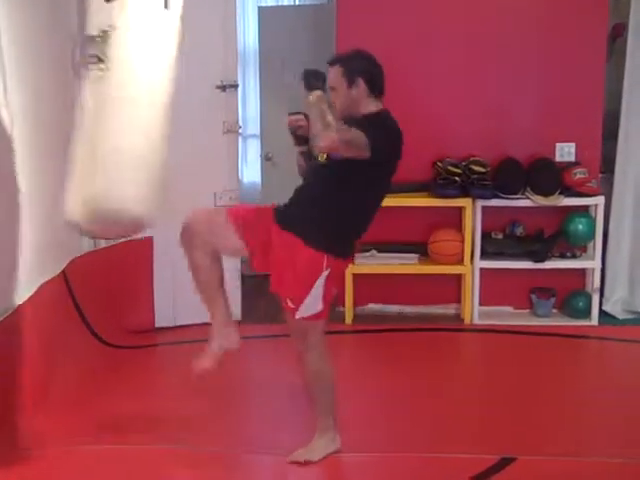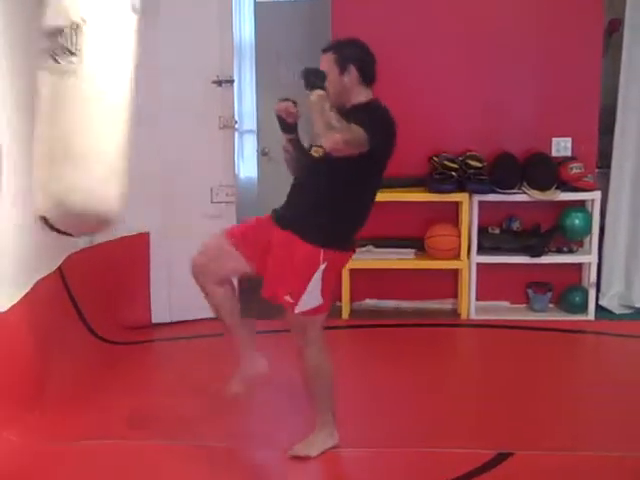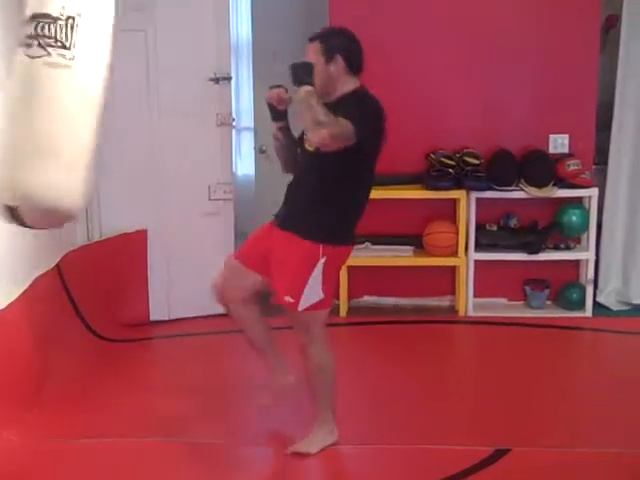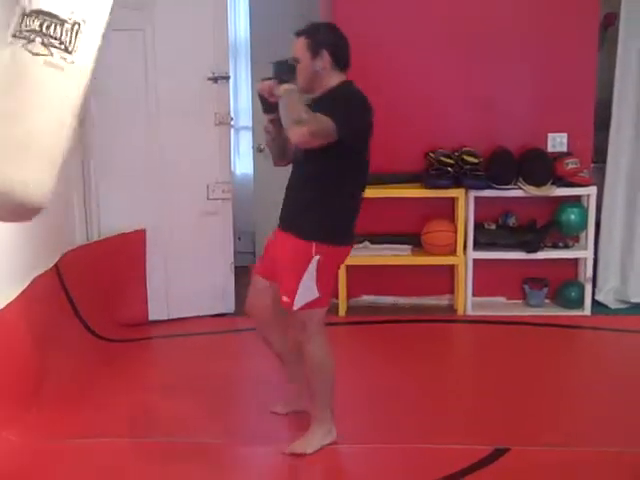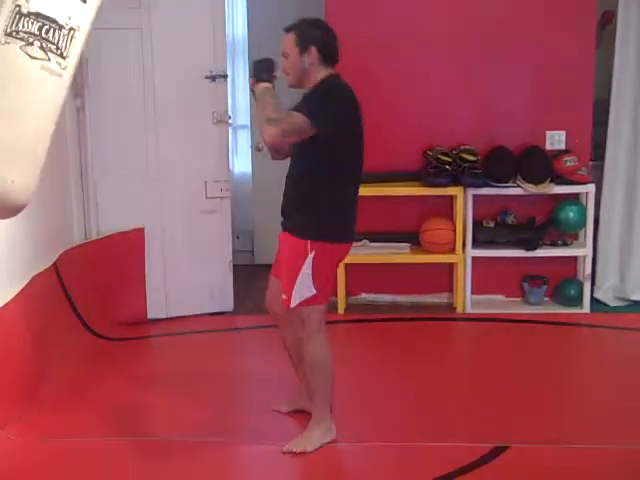
dt=0.1s
person 1, frame 1
left shoulder: (383, 131)
right shoulder: (352, 128)
left elbow: (331, 141)
left wrist: (314, 96)
left hip: (319, 245)
right hip: (284, 224)
left knee: (307, 338)
right knee: (196, 229)
left ankle: (327, 434)
right ankle: (224, 329)
person 1, frame 2
left shoulder: (376, 120)
right shoulder: (338, 118)
left elbow: (336, 143)
left wrist: (318, 95)
right wrist: (290, 128)
left hip: (320, 242)
right hip: (285, 224)
left knee: (306, 333)
right knee: (206, 265)
left ankle: (325, 430)
right ankle: (250, 359)
person 1, frame 3
left shoulder: (365, 109)
right shoulder: (327, 109)
left elbow: (325, 138)
right elbow: (293, 165)
left wrist: (305, 89)
right wrist: (279, 117)
left hip: (320, 239)
right hip: (287, 225)
left knee: (309, 329)
right knee: (231, 290)
left ankle: (326, 426)
right ankle: (279, 371)
person 1, frame 4
left shoulder: (349, 103)
right shoulder: (322, 103)
left elbow: (304, 136)
right elbow: (282, 156)
left wrist: (286, 88)
right wrist: (274, 109)
left hip: (319, 236)
right hip: (294, 227)
left knee: (307, 327)
right knee: (260, 307)
left ankle: (324, 425)
right ankle: (303, 394)
person 1, frame 5
left shoulder: (333, 98)
right shoulder: (317, 99)
left elbow: (275, 133)
right elbow: (280, 149)
left wrist: (264, 86)
right wrist: (268, 99)
left hip: (318, 233)
right hip: (299, 225)
left knee: (306, 324)
right knee: (278, 308)
left ankle: (323, 423)
right ankle: (309, 395)
